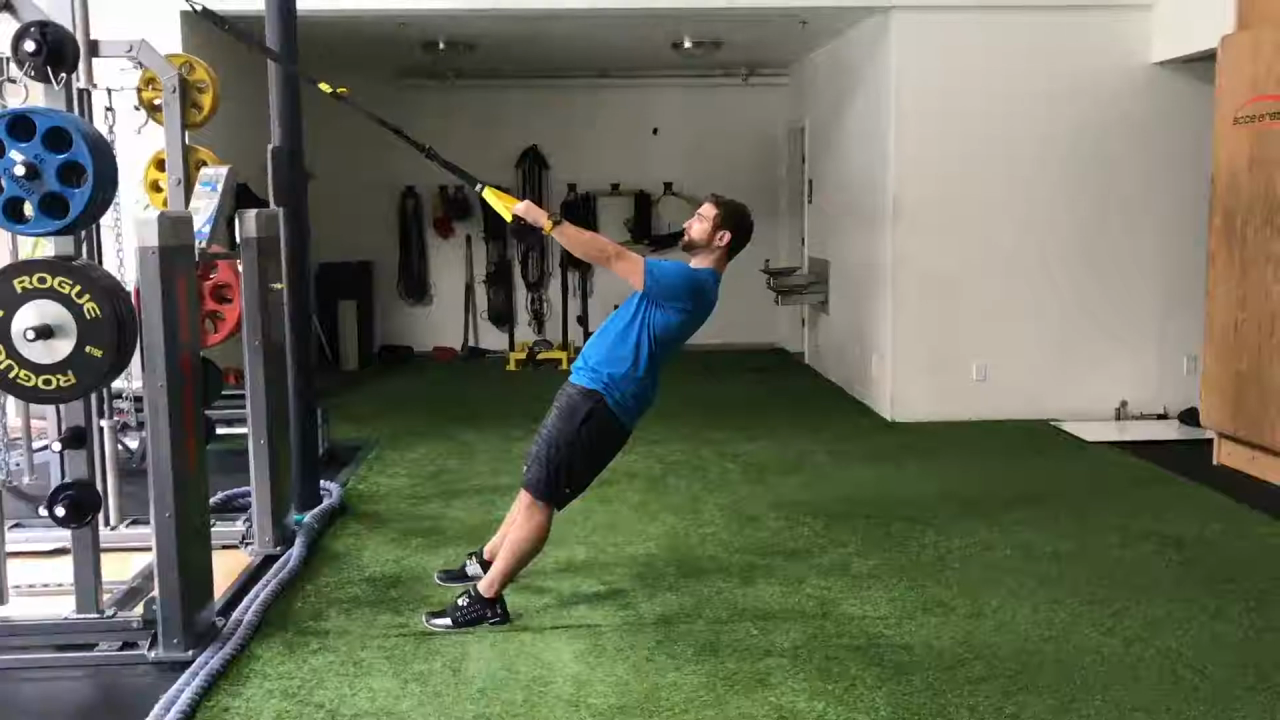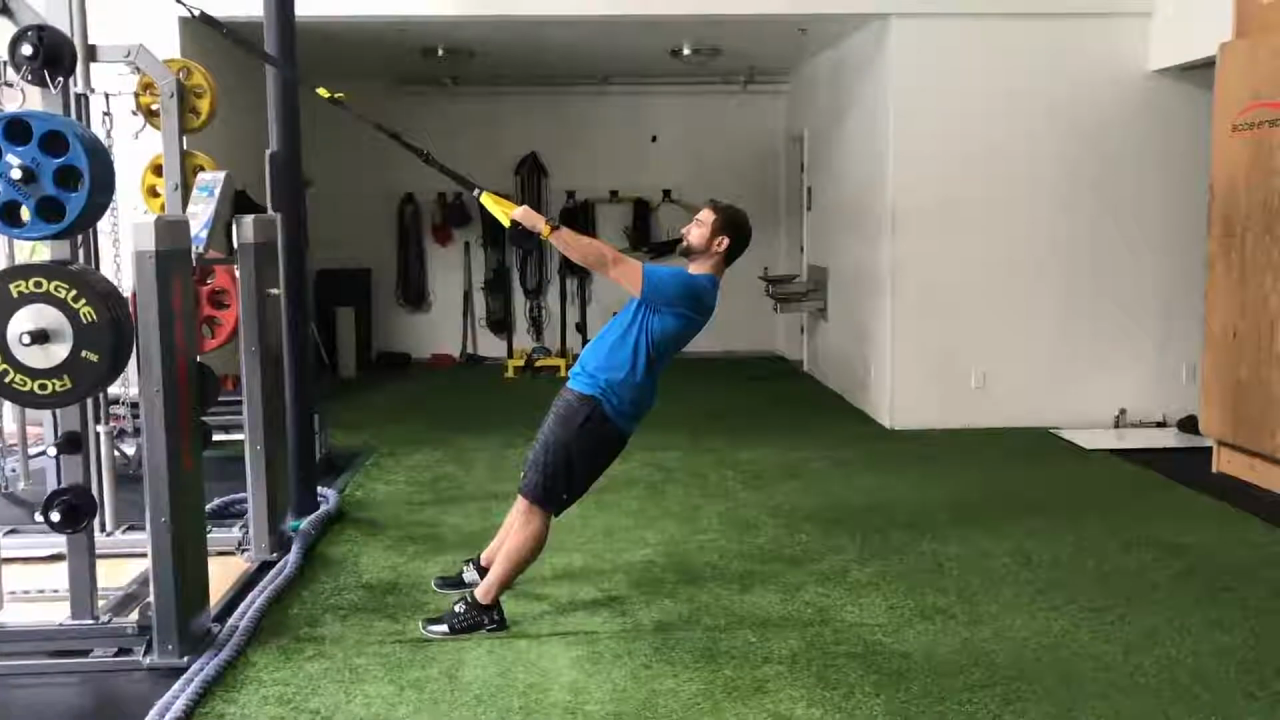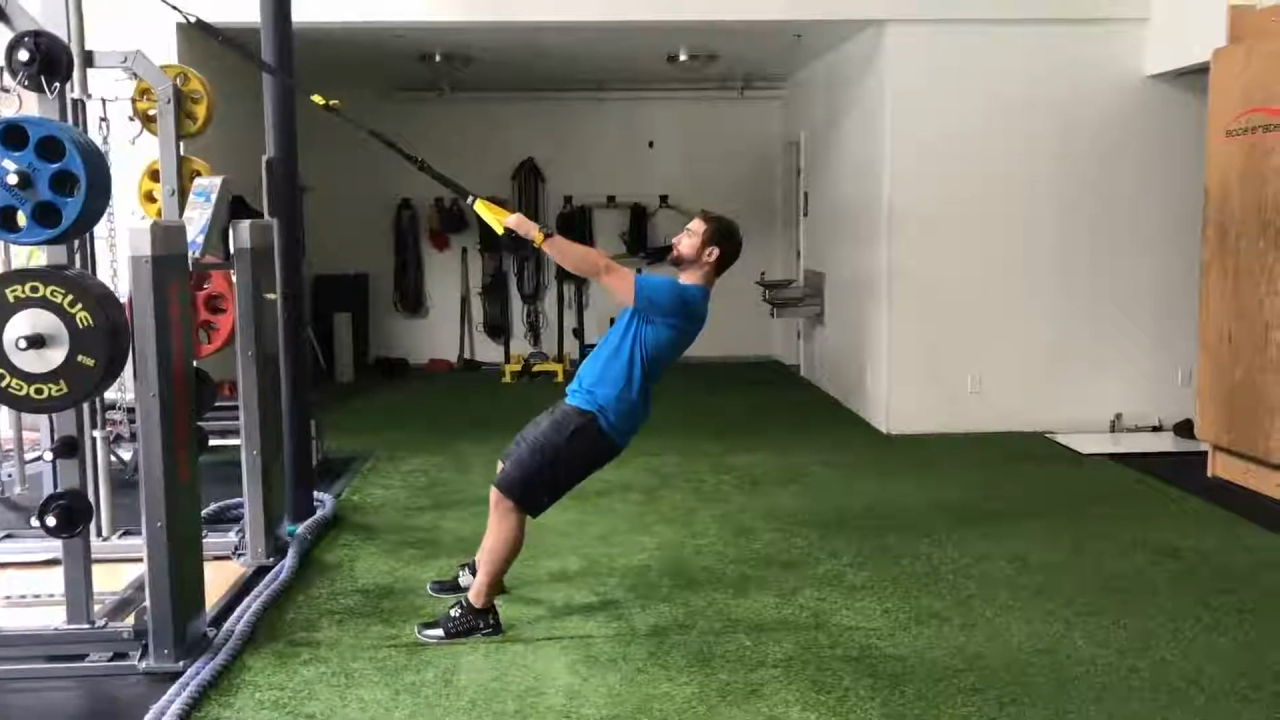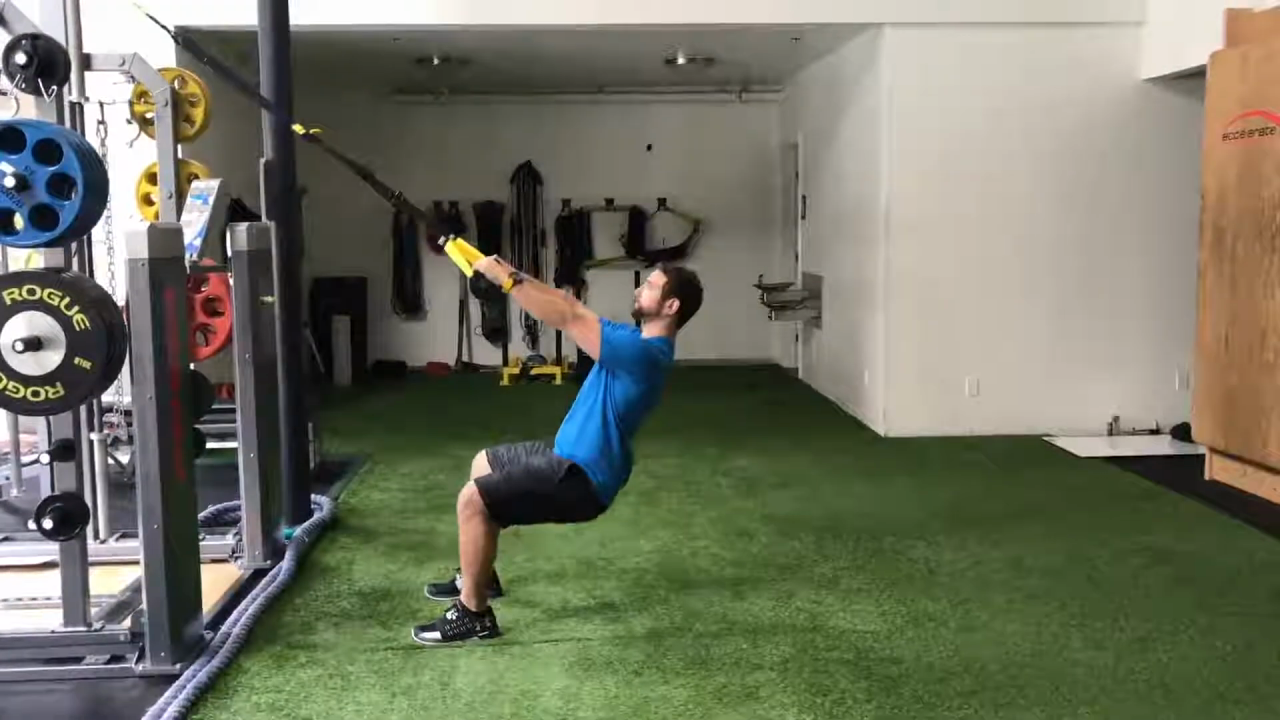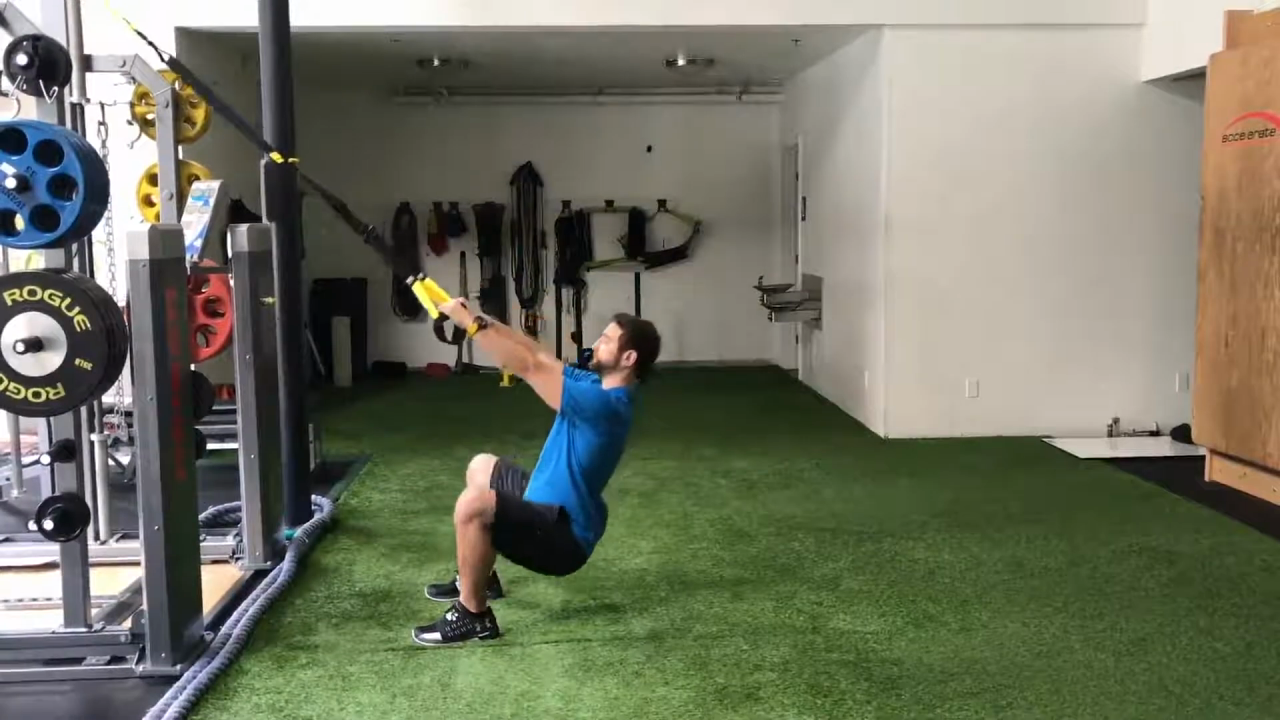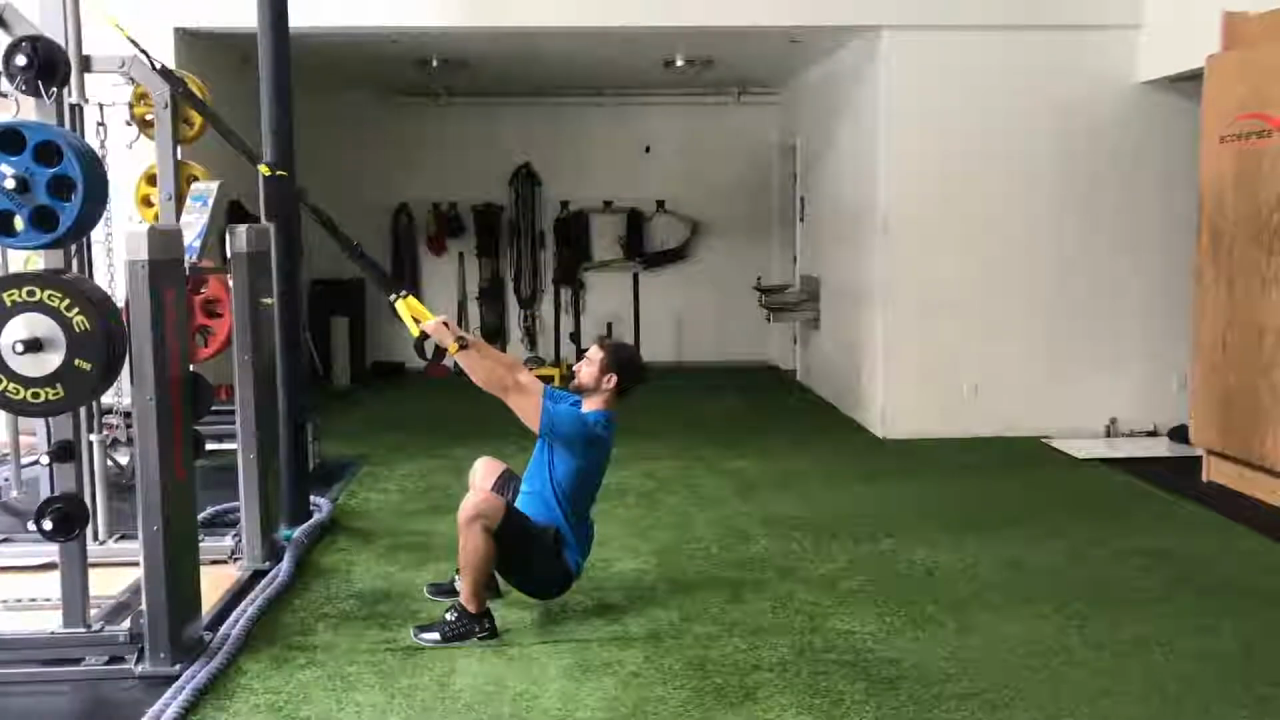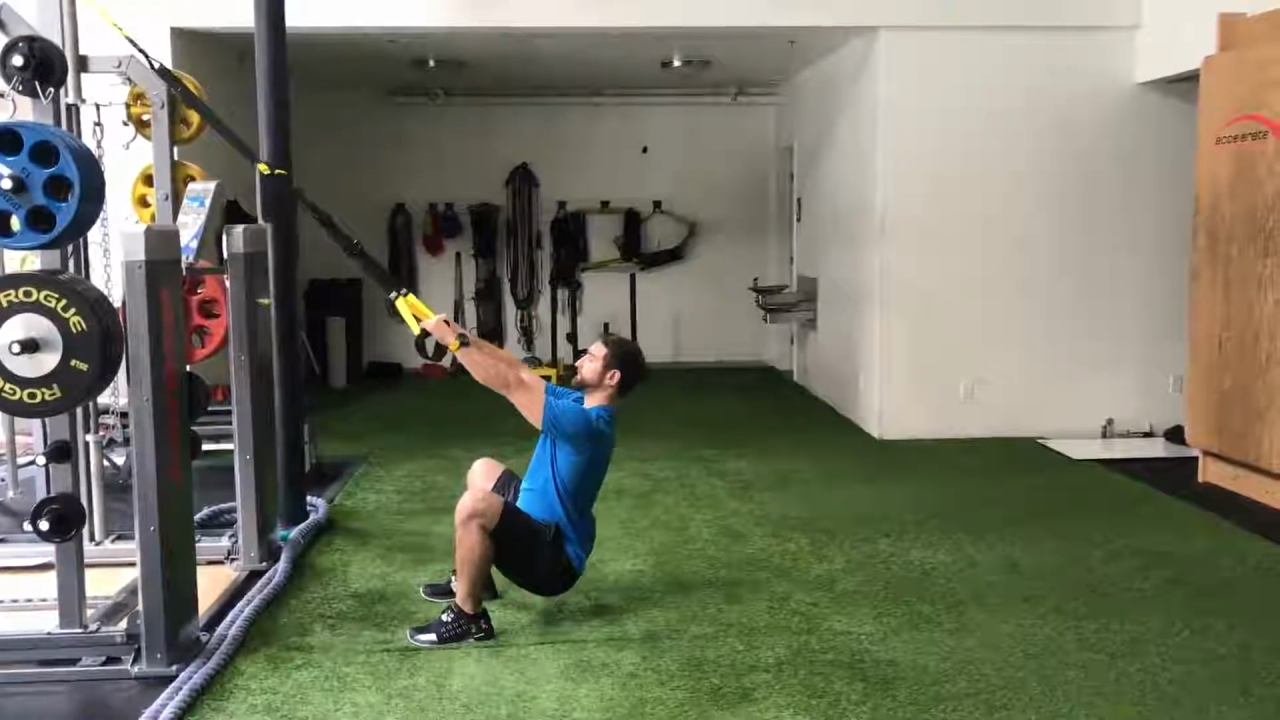
dt=0.4s
person 1, frame 1
left shoulder: (693, 285)
right shoulder: (686, 278)
left elbow: (611, 256)
right elbow: (616, 257)
left wrist: (544, 220)
right wrist: (549, 223)
left hip: (599, 398)
right hip: (593, 389)
left knee: (538, 497)
right knee: (535, 484)
left ankle: (486, 599)
right ankle: (486, 561)
person 1, frame 2
left shoulder: (690, 290)
right shoulder: (683, 284)
left elbow: (609, 262)
right elbow: (615, 263)
left wrist: (543, 226)
right wrist: (547, 228)
left hip: (596, 404)
right hip: (590, 394)
left knee: (535, 503)
right knee: (532, 490)
left ankle: (483, 607)
right ankle: (483, 568)
person 1, frame 3
left shoulder: (682, 301)
right shoulder: (675, 294)
left elbow: (602, 270)
right elbow: (606, 269)
left wrist: (536, 234)
right wrist: (538, 234)
left hip: (595, 419)
right hip: (585, 404)
left knee: (506, 495)
right knee: (509, 474)
left ankle: (478, 611)
right ankle: (478, 571)
person 1, frame 4
left shoulder: (646, 354)
right shoulder: (639, 339)
left elbow: (568, 318)
right elbow: (575, 308)
left wrist: (506, 279)
right wrist: (512, 275)
left hip: (583, 479)
right hip: (572, 458)
left knee: (472, 499)
right knee: (484, 465)
left ankle: (474, 614)
right ankle: (478, 576)
person 1, frame 5
left shoulder: (606, 405)
right shoulder: (599, 387)
left elbow: (530, 366)
right elbow: (538, 354)
left wrist: (471, 324)
right wrist: (478, 318)
left hip: (563, 537)
right hip: (552, 507)
left knee: (473, 504)
right knee: (481, 467)
left ankle: (474, 616)
right ankle: (478, 576)
person 1, frame 6
left shoulder: (584, 428)
right shoulder: (577, 406)
left elbow: (507, 387)
right elbow: (519, 373)
left wrist: (452, 343)
right wrist: (461, 337)
left hip: (551, 562)
right hip: (543, 530)
left knee: (477, 508)
right knee: (485, 470)
left ankle: (472, 616)
right ankle: (477, 578)
person 1, frame 7
left shoulder: (588, 423)
right shoulder: (581, 404)
left elbow: (512, 385)
right elbow: (520, 371)
left wrist: (454, 341)
right wrist: (461, 335)
left hip: (555, 557)
right hip: (546, 525)
left knee: (473, 508)
right knee: (483, 472)
left ankle: (469, 617)
right ankle: (474, 579)
